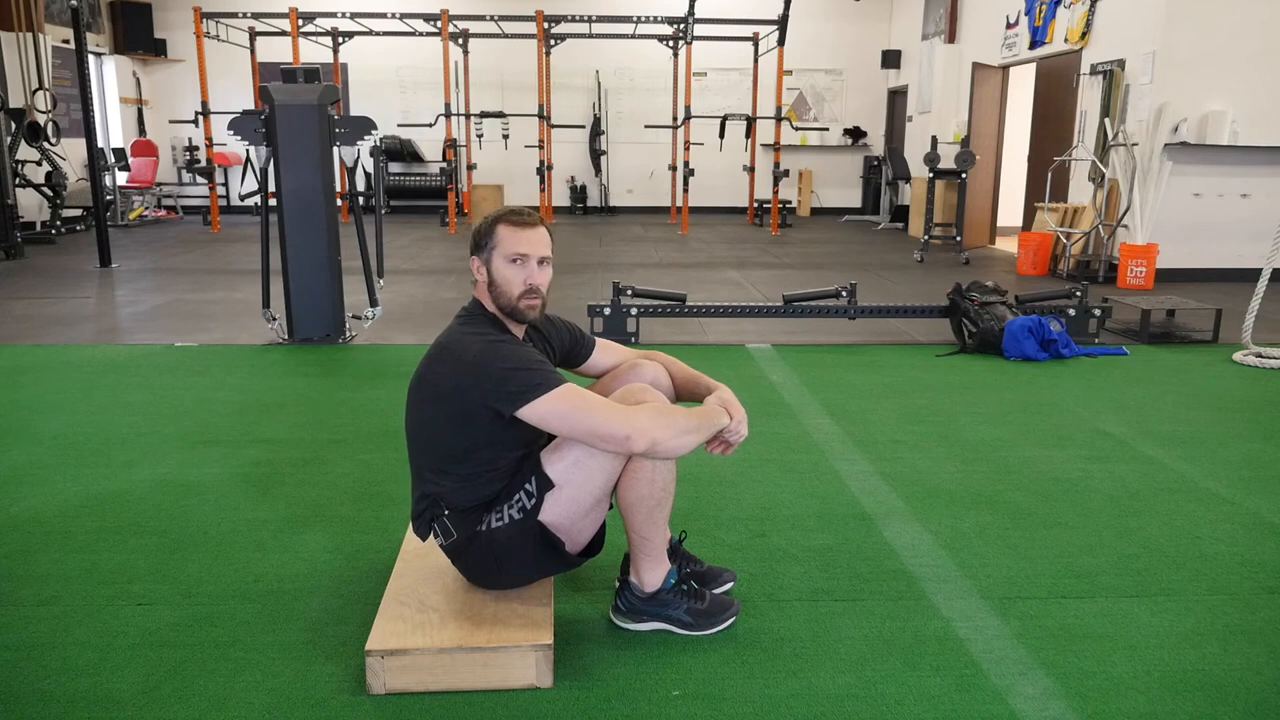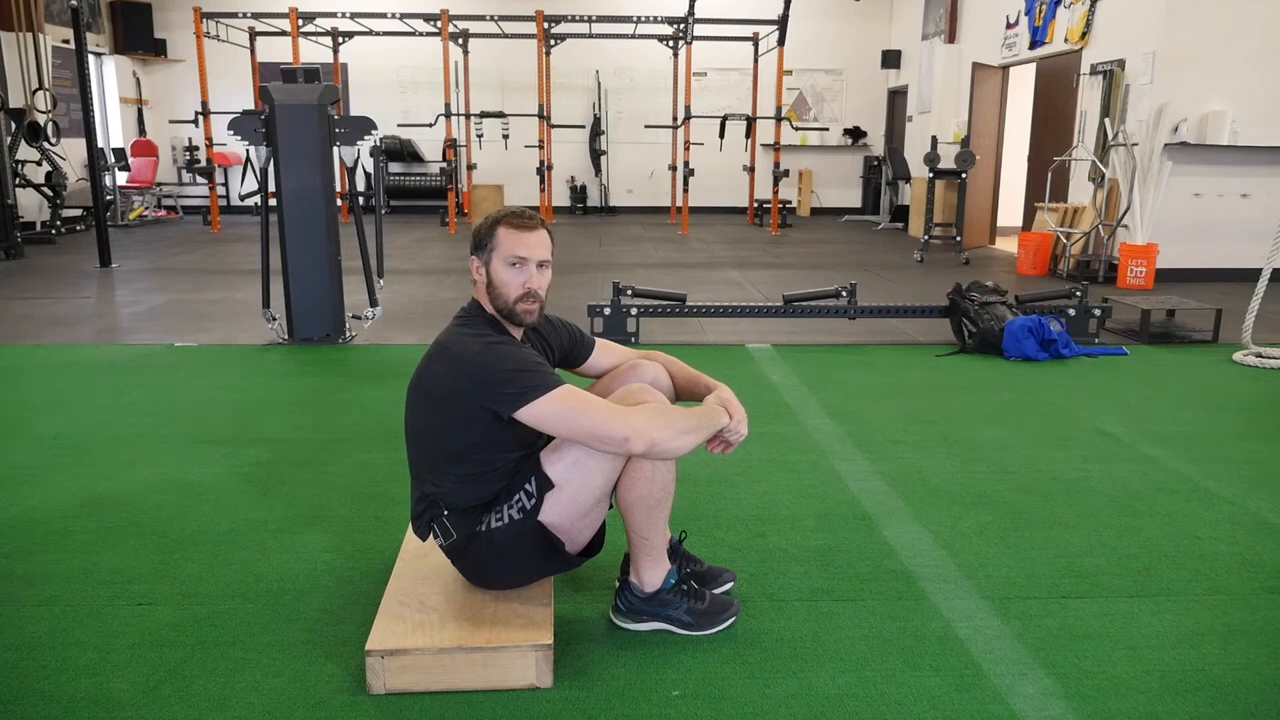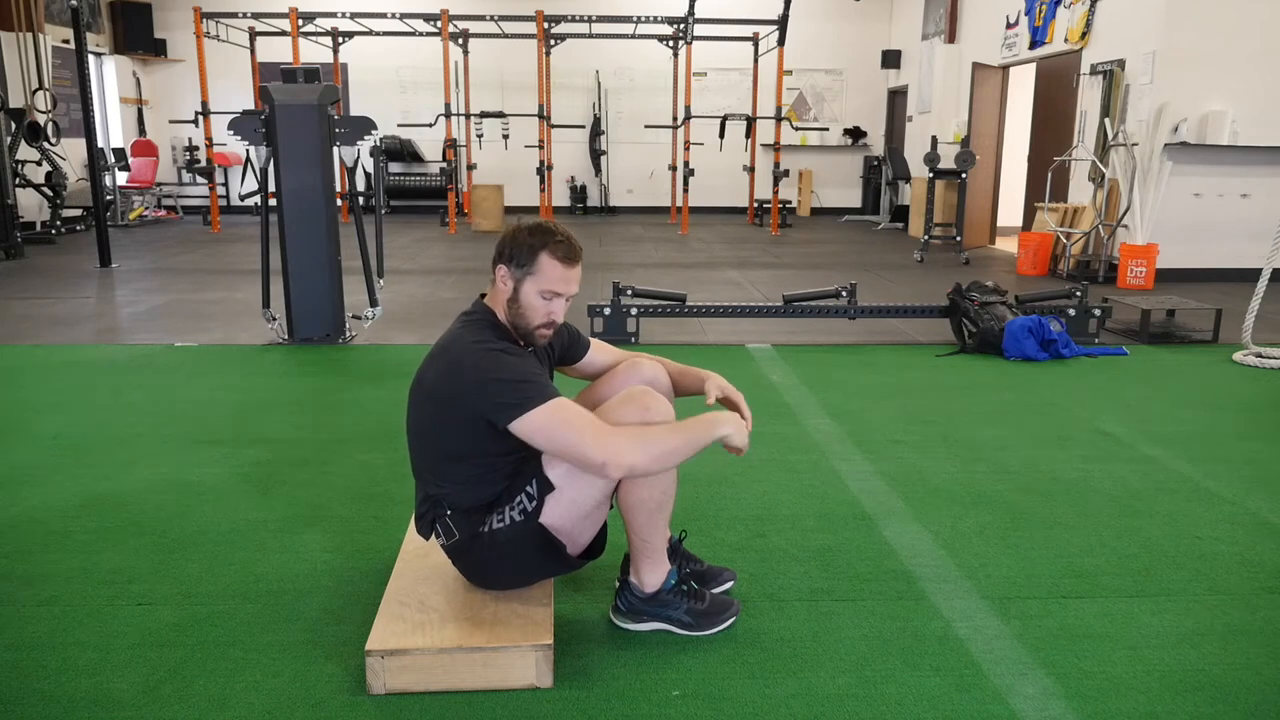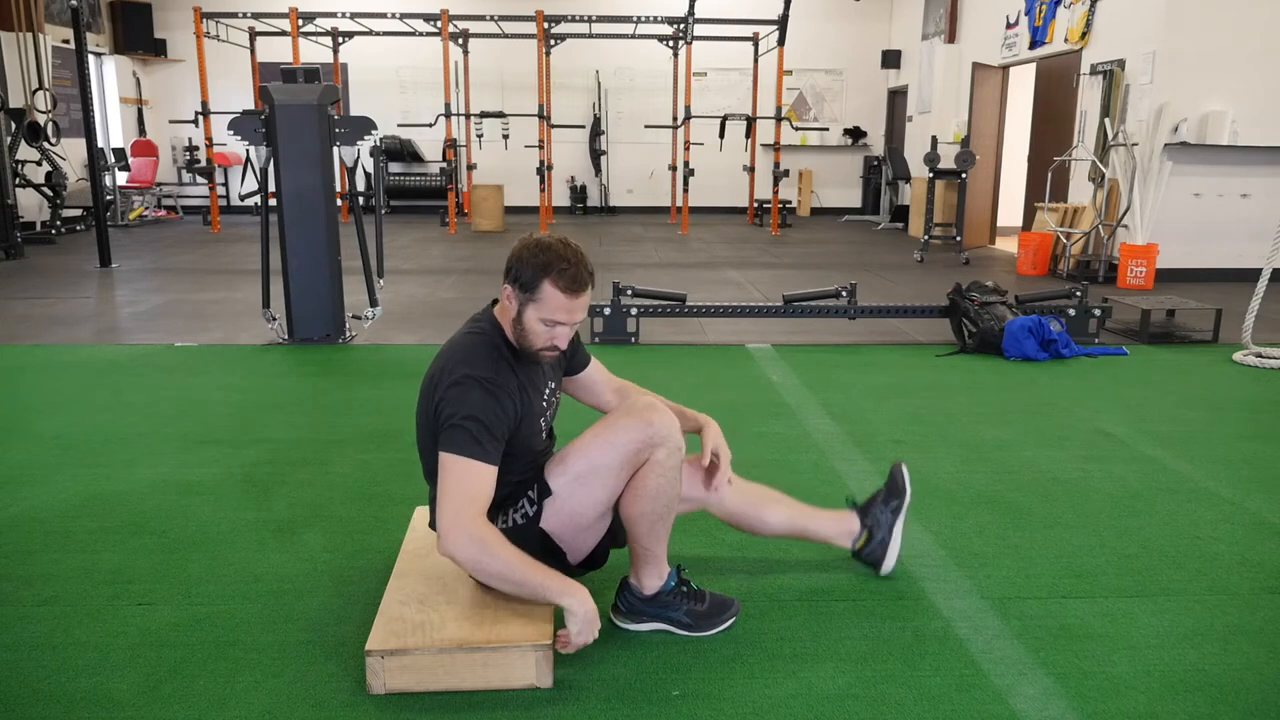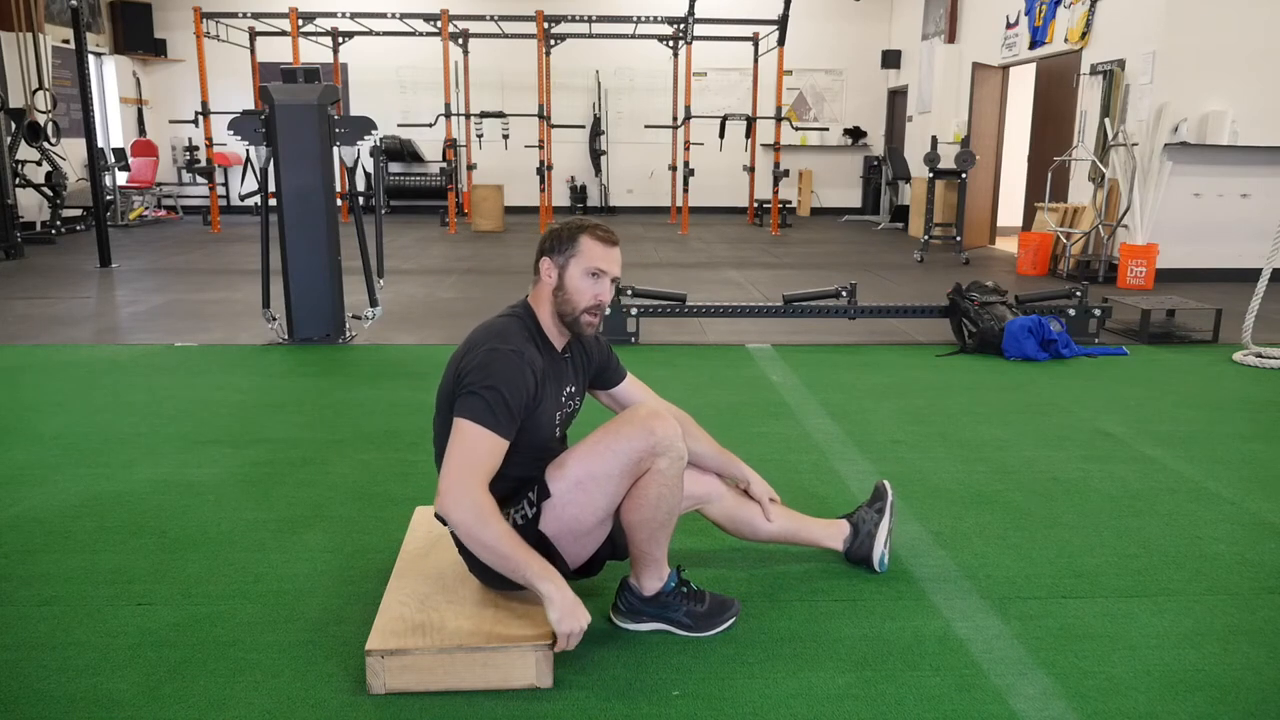
dt=1s
person 1, frame 1
left shoulder: (534, 326)
right shoulder: (482, 355)
left elbow: (644, 359)
right elbow: (633, 432)
left wrist: (715, 390)
right wrist: (717, 416)
left hip: (516, 485)
right hip: (485, 537)
left knee: (647, 376)
right knee: (641, 421)
left ankle: (658, 552)
right ankle: (649, 592)
person 1, frame 2
left shoulder: (534, 326)
right shoulder: (480, 356)
left elbow: (643, 359)
right elbow: (630, 434)
left wrist: (714, 389)
right wrist: (717, 415)
left hip: (515, 485)
right hip: (486, 538)
left knee: (646, 376)
right knee: (641, 419)
left ankle: (658, 552)
right ankle: (650, 591)
person 1, frame 3
left shoulder: (532, 324)
right shoulder: (483, 360)
left elbow: (623, 361)
right elbow: (613, 457)
left wrist: (700, 378)
right wrist: (716, 425)
right hip: (488, 539)
left knee: (644, 376)
right knee: (647, 413)
left ankle: (658, 552)
right ankle: (650, 592)
person 1, frame 4
left shoulder: (548, 334)
right shoulder: (475, 382)
left elbow: (612, 392)
right elbow: (458, 536)
left wrist: (700, 422)
right wrist: (571, 596)
left hip: (540, 499)
right hip: (512, 538)
left knee: (706, 481)
right knee: (653, 426)
left ankle: (857, 532)
right ankle: (649, 593)
person 1, frame 5
left shoulder: (579, 340)
right shoulder: (505, 359)
left elbow: (663, 410)
right elbow: (457, 498)
left wrist: (742, 472)
right wrist: (553, 589)
left hip: (545, 506)
right hip: (512, 539)
left knee: (704, 484)
right knee: (653, 432)
left ankle: (848, 537)
right ankle: (650, 594)
